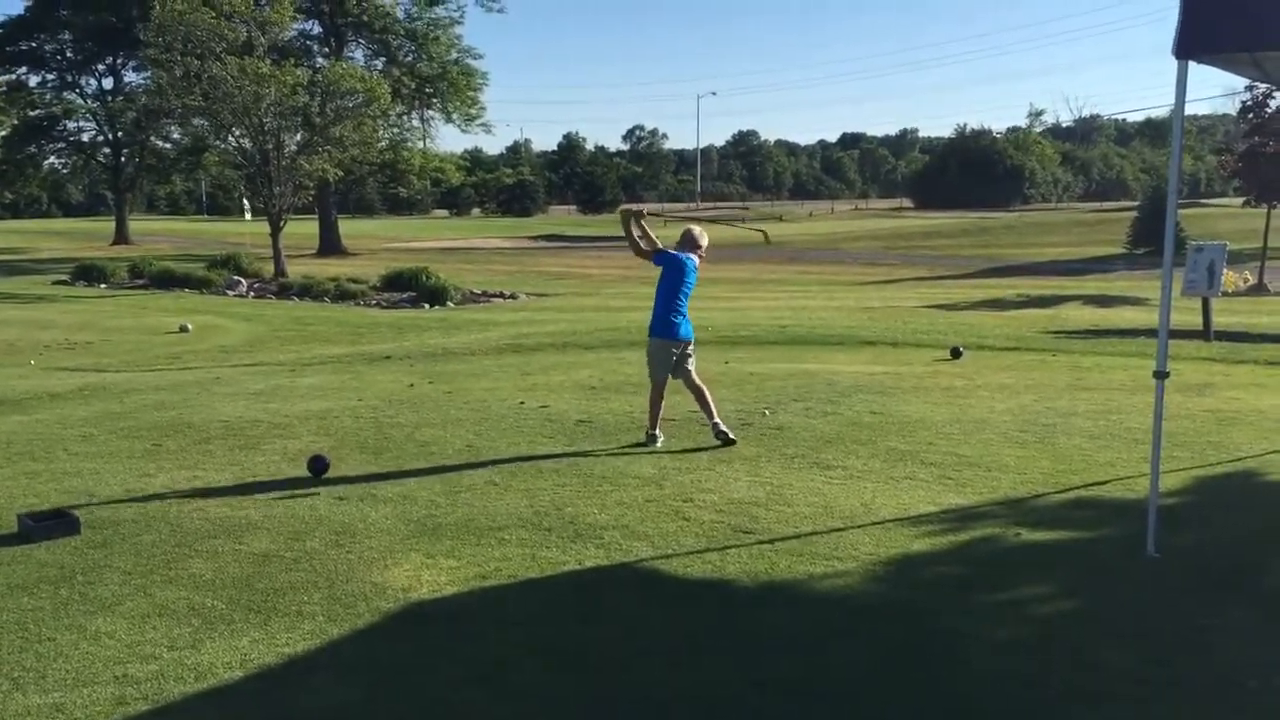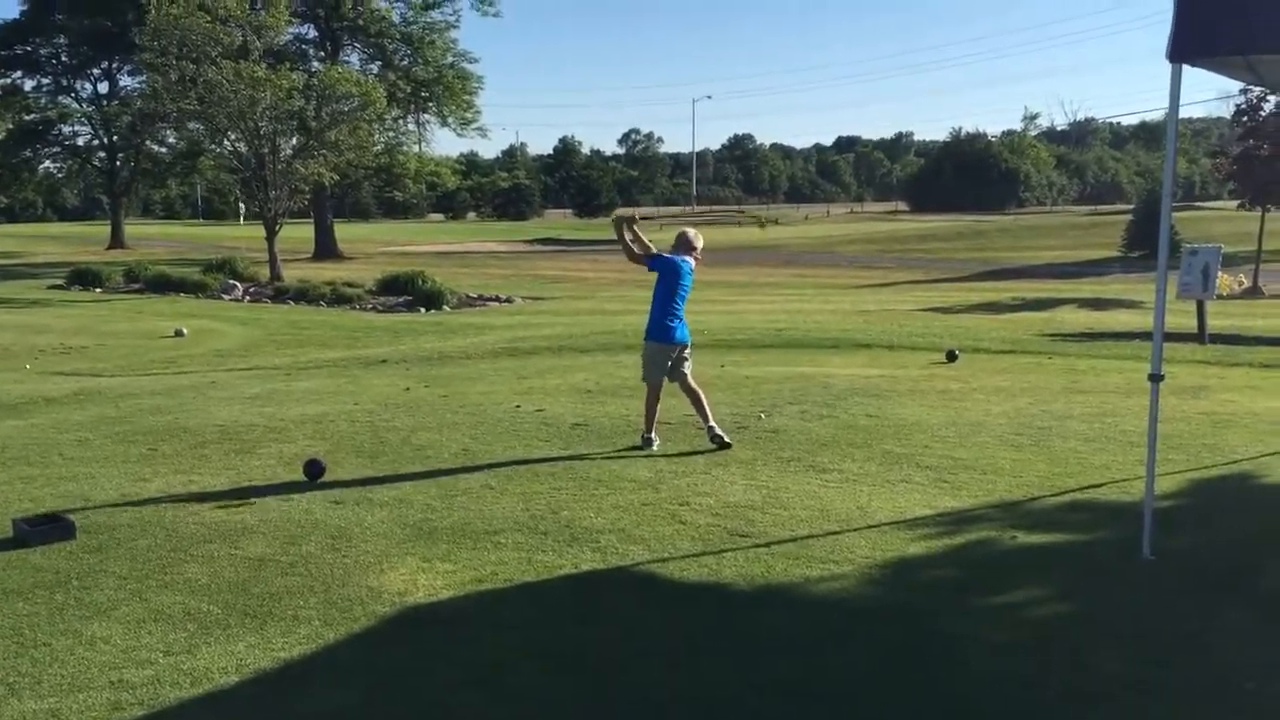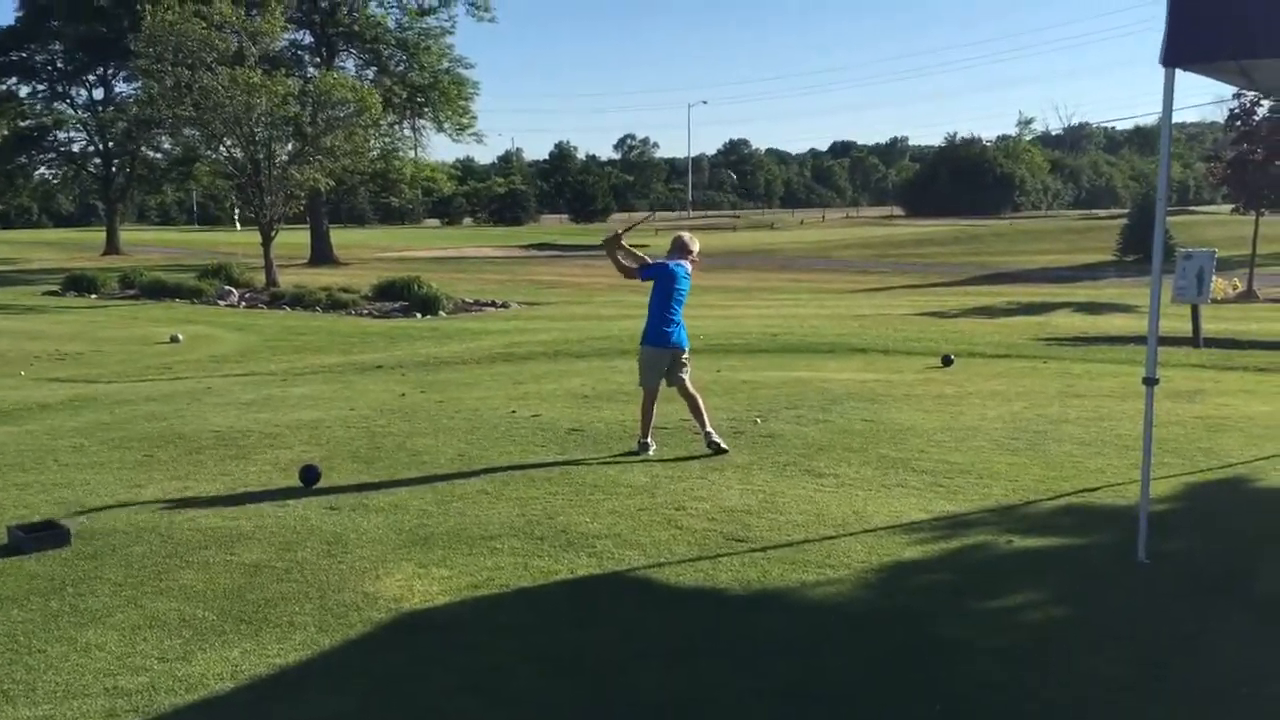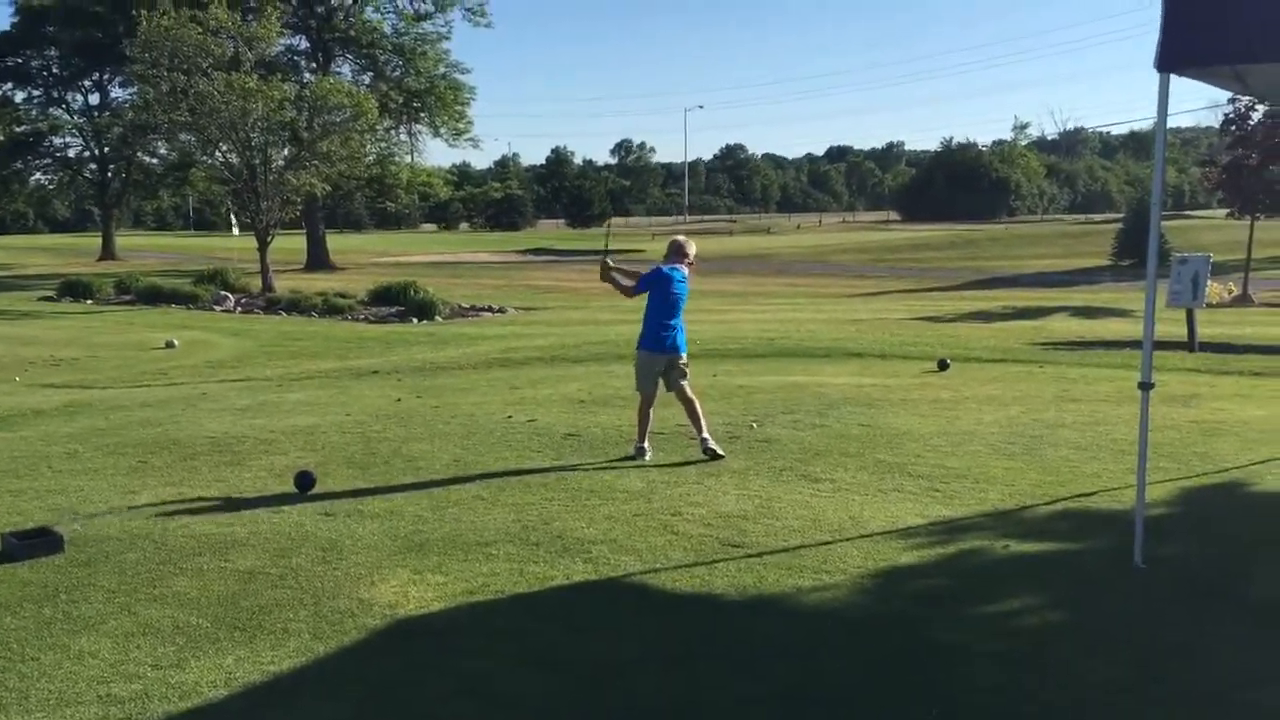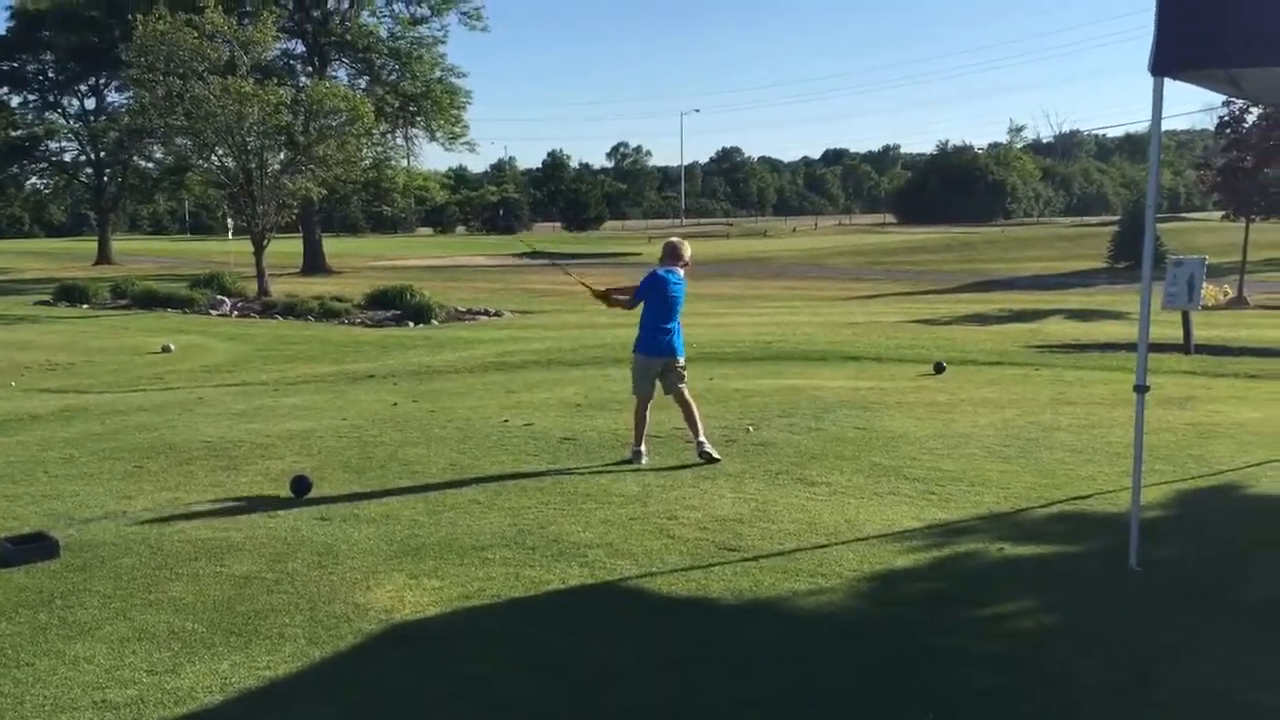
dt=0.1s
person 1, frame 1
left shoulder: (676, 260)
right shoulder: (692, 265)
left elbow: (642, 252)
right elbow: (658, 250)
left wrist: (630, 224)
right wrist: (639, 224)
left hip: (663, 331)
right hip: (683, 333)
left knee: (658, 383)
right knee: (692, 380)
left ankle: (654, 432)
right ankle: (716, 424)
person 1, frame 2
left shoulder: (672, 263)
right shoulder: (688, 268)
left elbow: (637, 257)
right elbow: (654, 255)
left wrist: (622, 232)
right wrist: (633, 229)
left hip: (660, 334)
right hip: (680, 336)
left knee: (654, 386)
right knee: (687, 383)
left ankle: (649, 436)
right ankle: (712, 428)
person 1, frame 3
left shoulder: (667, 269)
right shoulder: (685, 273)
left elbow: (630, 272)
right elbow: (649, 265)
left wrist: (612, 250)
right wrist: (622, 246)
left hip: (657, 340)
right hip: (678, 341)
left knee: (650, 392)
right knee: (686, 388)
left ankle: (645, 442)
right ankle: (709, 434)
person 1, frame 4
left shoulder: (661, 272)
right shoulder: (683, 278)
left elbow: (632, 290)
right elbow: (646, 279)
left wrist: (610, 277)
right wrist: (614, 268)
left hip: (651, 345)
right hip: (676, 347)
left knee: (647, 396)
right knee: (685, 393)
left ankle: (642, 446)
right ankle: (705, 439)
person 1, frame 5
left shoulder: (657, 276)
right shoulder: (679, 280)
left elbow: (630, 303)
left wrist: (608, 297)
right wrist: (610, 293)
left hip: (648, 349)
right hip: (674, 350)
left knee: (643, 400)
right knee: (682, 396)
left ankle: (638, 449)
right ankle: (701, 442)
